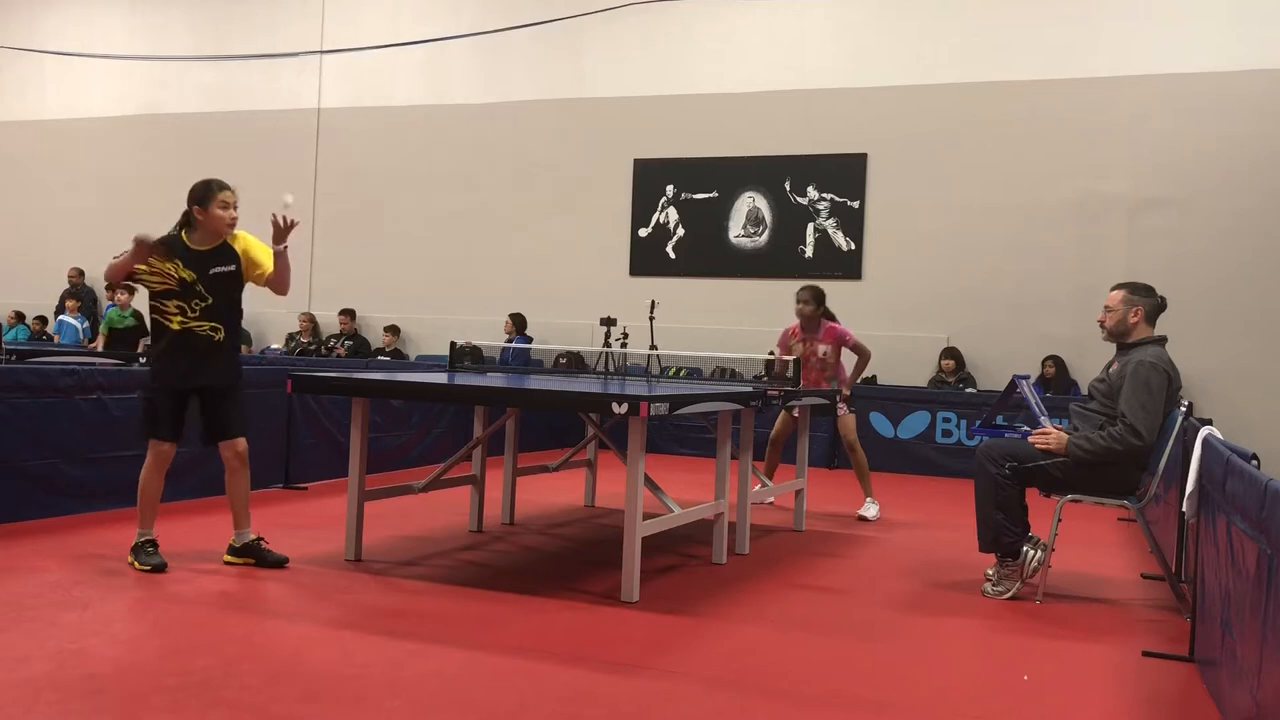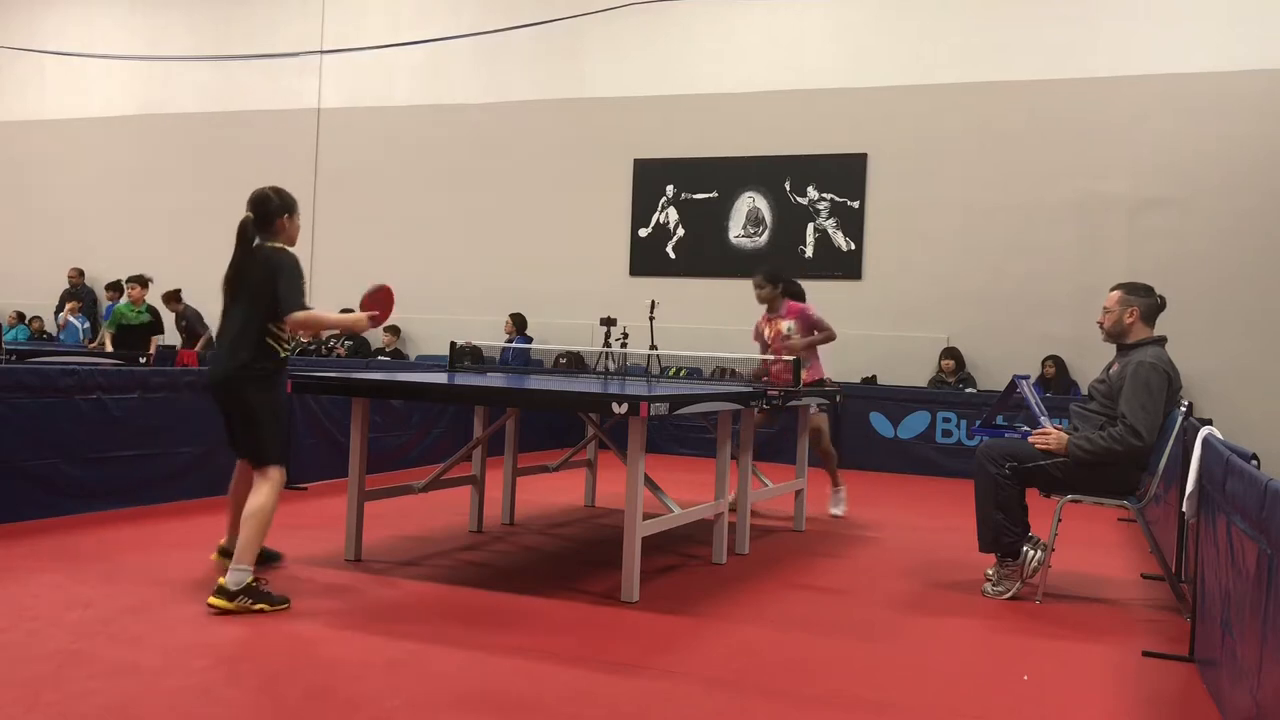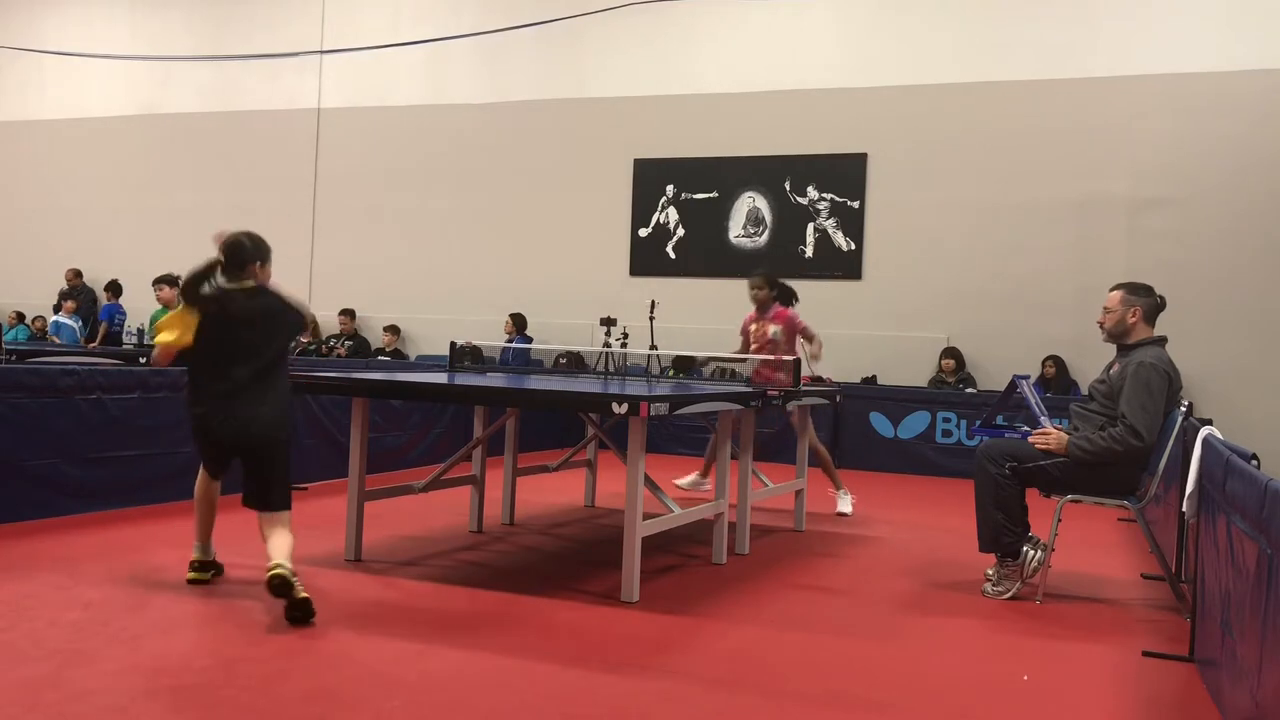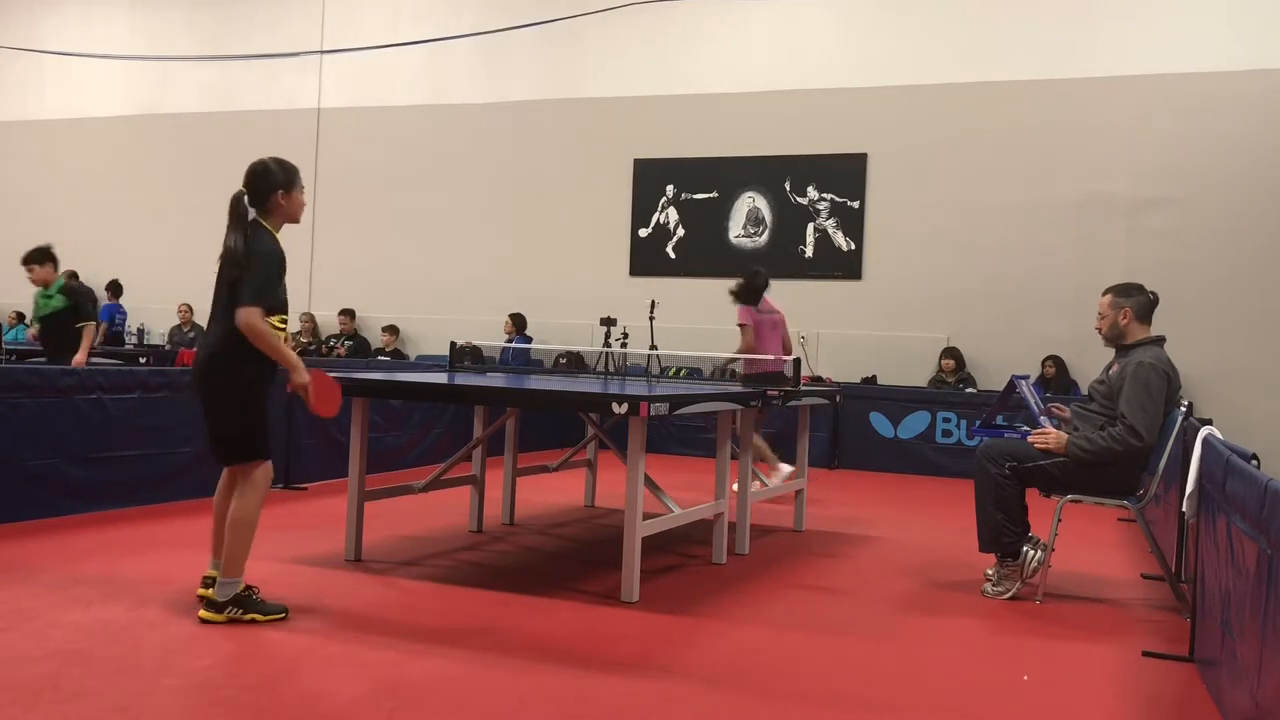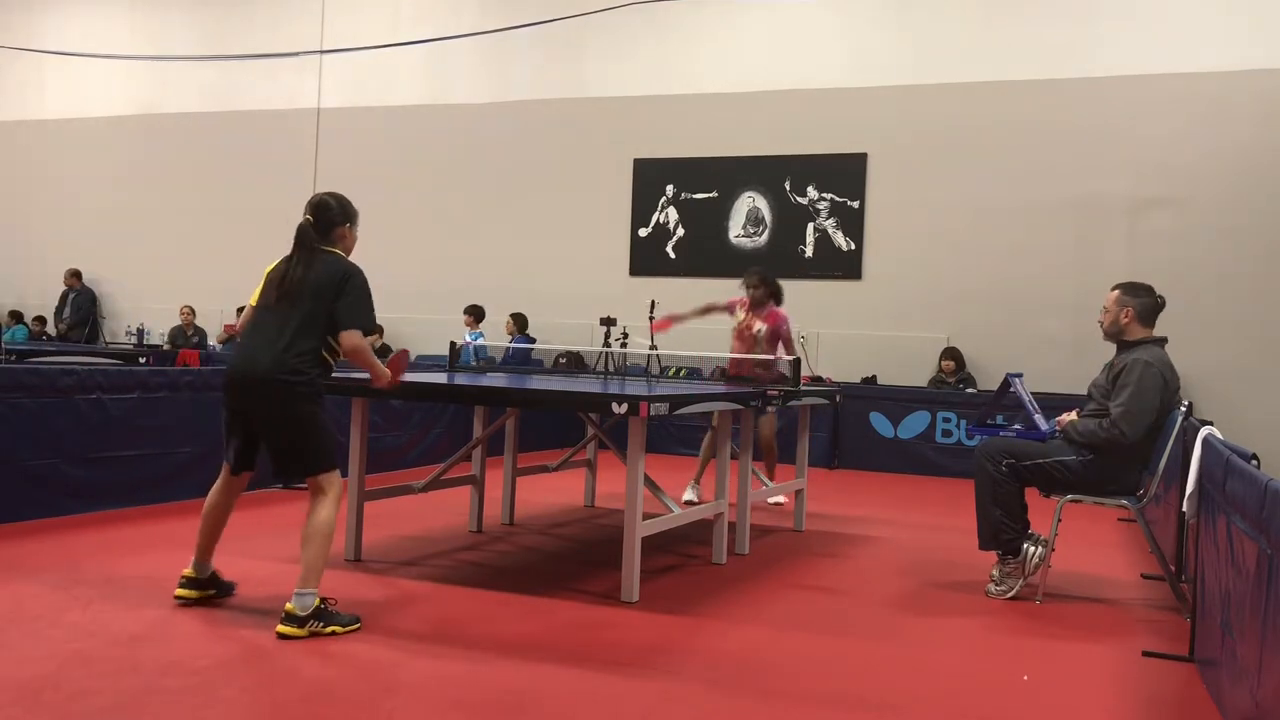
dt=1s
person 1, frame 1
left shoulder: (241, 246)
right shoulder: (167, 249)
left elbow: (280, 287)
right elbow: (113, 274)
left wrist: (280, 247)
right wrist: (131, 256)
left hip: (220, 367)
right hip: (171, 366)
left knee: (236, 451)
right knee: (161, 451)
left ankle: (243, 541)
right ankle: (143, 540)
person 1, frame 2
left shoulder: (247, 258)
right shoulder: (281, 260)
right elbow: (294, 317)
right wrist: (350, 322)
left hip: (228, 374)
right hip: (253, 377)
left knee: (249, 462)
right knee: (270, 476)
left ankle: (234, 544)
right ankle: (237, 584)
person 1, frame 3
left shoulder: (201, 305)
right shoulder: (273, 304)
left elbow: (160, 359)
right elbow: (299, 320)
left hip: (214, 421)
right hip: (267, 424)
left knee: (211, 473)
right knee: (275, 521)
left ankle: (203, 560)
right ankle: (282, 569)
person 1, frame 4
left shoulder: (249, 239)
right shoulder: (264, 247)
right elbow: (249, 319)
left wrist: (280, 349)
right wrist: (294, 365)
left hip: (221, 368)
right hip: (235, 373)
left knee: (236, 472)
right knee: (255, 477)
left ankle: (217, 574)
right ankle: (226, 595)
person 1, frame 5
left shoulder: (284, 266)
right shoulder: (347, 273)
left elbow: (244, 326)
right elbow: (349, 342)
right wrist: (378, 371)
left hip: (242, 376)
right hip: (288, 385)
left knee: (233, 474)
right knee: (326, 487)
left ankle: (199, 575)
right ankle: (303, 608)
person 2, frame 1
left shoulder: (1147, 364)
right shoulder: (1130, 356)
left elbow: (1133, 437)
left wrist: (1070, 445)
right wrist: (1067, 433)
left hip: (1109, 468)
right hip: (1095, 455)
left knee: (994, 455)
right knee: (996, 452)
left ankle: (1013, 553)
right ankle: (1019, 545)
person 2, frame 2
left shoulder: (1147, 365)
right shoulder: (1131, 356)
left elbow: (1133, 438)
left wrist: (1070, 445)
right wrist: (1067, 434)
left hip: (1109, 469)
right hip: (1095, 456)
left knee: (994, 455)
right knee: (997, 452)
left ankle: (1013, 554)
right ankle: (1020, 545)
person 2, frame 3
left shoulder: (1147, 365)
right shoulder: (1131, 357)
left elbow: (1133, 438)
left wrist: (1070, 445)
right wrist: (1066, 433)
left hip: (1108, 468)
right hip: (1094, 456)
left knee: (994, 455)
right knee: (996, 451)
left ankle: (1013, 554)
right ankle: (1019, 545)
person 2, frame 4
left shoulder: (1146, 365)
right shoulder: (1131, 357)
left elbow: (1133, 437)
left wrist: (1071, 444)
right wrist: (1074, 420)
left hip: (1107, 469)
right hip: (1096, 456)
left knee: (994, 455)
right knee: (998, 452)
left ankle: (1013, 553)
right ankle: (1019, 545)
person 2, frame 5
left shoulder: (1144, 365)
right shoulder: (1134, 356)
left elbow: (1120, 431)
left wrist: (1072, 427)
right wrist: (1077, 420)
left hip: (1105, 467)
right hip: (1095, 454)
left knee: (993, 453)
right knee: (998, 450)
left ankle: (1014, 551)
right ankle: (1020, 542)
person 3, frame 1
left shoulder: (835, 332)
right shoulder: (789, 334)
left elbow: (865, 354)
left wrist: (848, 385)
left knee: (850, 441)
right knee: (776, 437)
left ankle: (870, 501)
person 3, frame 2
left shoulder: (798, 310)
right shoulder: (762, 324)
left elbow: (831, 334)
left wrist: (803, 342)
left hip: (809, 383)
left knee: (820, 441)
left ankle: (837, 489)
person 3, frame 3
left shoulder: (787, 316)
right shoulder: (750, 320)
left elbow: (815, 339)
right elbow: (742, 354)
left wrist: (815, 350)
left knee: (809, 441)
right knee: (723, 427)
left ankle: (841, 492)
right ankle: (702, 478)
person 3, frame 4
left shoulder: (745, 309)
right shoulder: (776, 311)
left elbow: (749, 345)
right elbow: (788, 348)
left wrist: (728, 361)
left hip: (756, 374)
right hip: (776, 374)
left ankle: (778, 467)
right ankle: (752, 479)
person 3, frame 5
left shoulder: (778, 318)
right shoulder: (740, 305)
left elbow: (792, 354)
right elbow: (713, 307)
right wrist: (686, 315)
left hip: (763, 382)
right hip: (735, 378)
left knee: (767, 438)
right knee: (716, 429)
right ankle: (694, 484)
